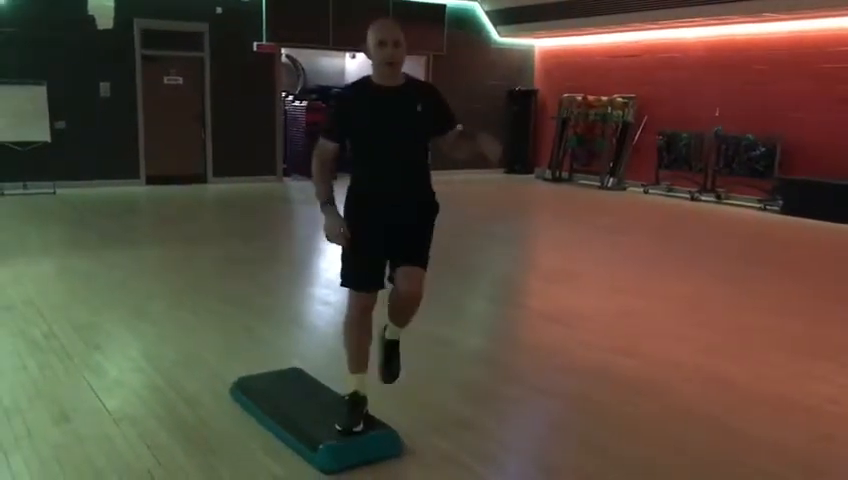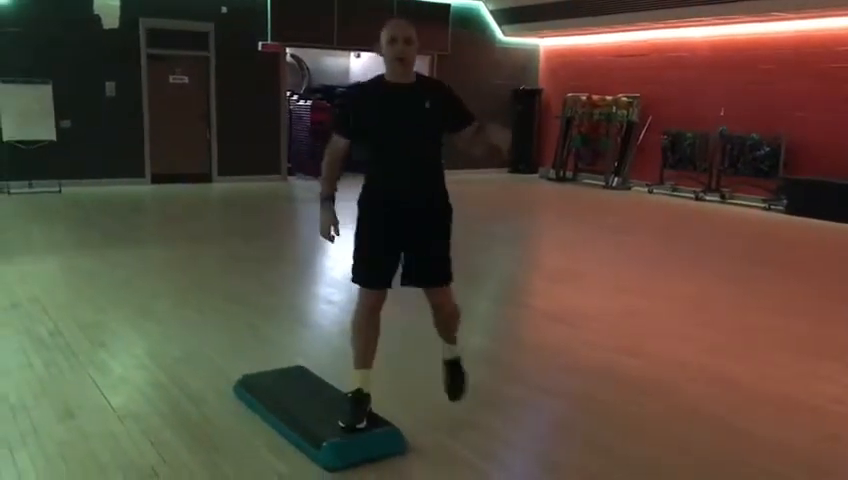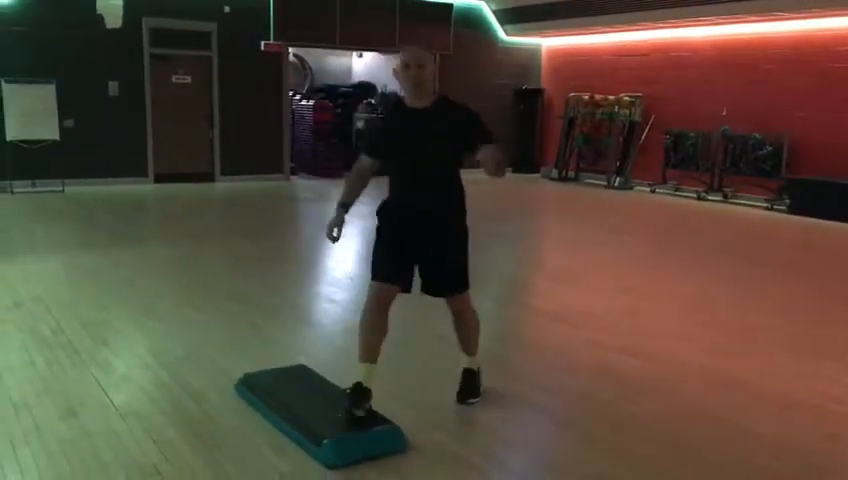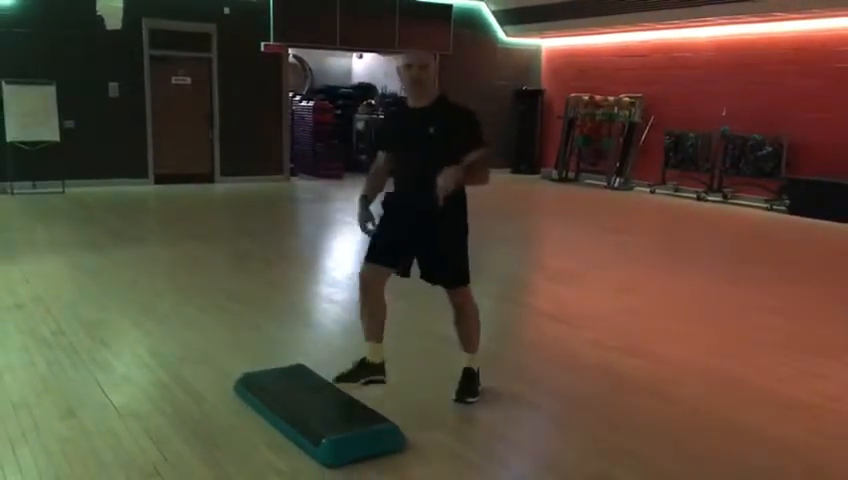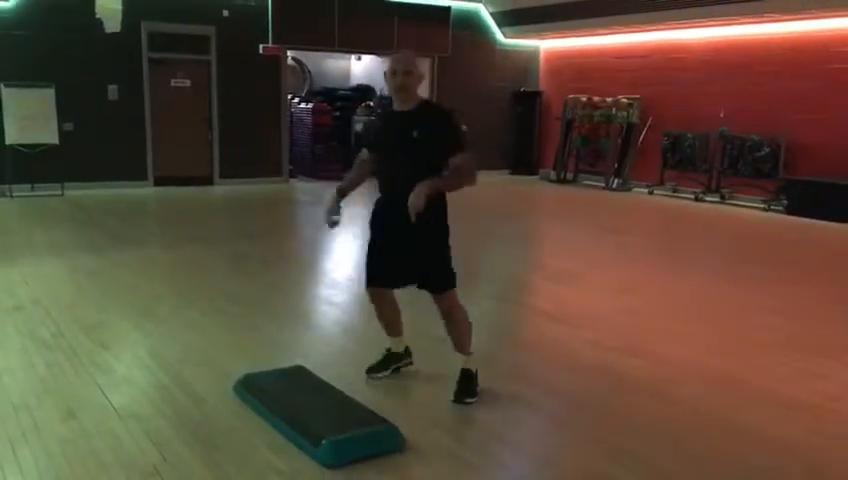
dt=0.2s
person 1, frame 1
left shoulder: (425, 96)
right shoulder: (350, 99)
left elbow: (453, 143)
right elbow: (323, 157)
left wrist: (479, 144)
right wrist: (329, 209)
left hip: (415, 208)
right hip: (365, 211)
left knee: (409, 287)
right knee: (360, 301)
left ankle: (392, 335)
right ankle: (357, 395)
person 1, frame 2
left shoulder: (438, 94)
right shoulder: (363, 96)
left elbow: (469, 139)
right elbow: (336, 151)
left wrist: (493, 136)
right wrist: (327, 202)
left hip: (428, 210)
right hip: (378, 209)
left knee: (440, 296)
right knee: (369, 298)
left ankle: (450, 354)
right ankle: (361, 392)
person 1, frame 3
left shoulder: (458, 116)
right shoulder: (388, 120)
left elbow: (497, 166)
right elbow: (364, 168)
left wrist: (492, 159)
right wrist: (341, 209)
left hip: (445, 221)
right hip: (398, 216)
left knee: (458, 301)
right knee: (379, 296)
left ankle: (471, 369)
right ankle: (364, 385)
person 1, frame 4
left shoulder: (456, 116)
right shoulder: (395, 118)
left elbow: (481, 170)
right elbow: (384, 164)
left wrist: (456, 173)
right wrist: (365, 202)
left hip: (443, 215)
right hip: (401, 208)
left knee: (458, 292)
right knee: (371, 277)
left ankle: (472, 369)
right ankle: (372, 361)
person 1, frame 5
left shoulder: (439, 120)
right shoulder: (383, 121)
left elbow: (467, 173)
right elbow: (367, 162)
left wrist: (430, 185)
right wrist: (339, 194)
left hip: (425, 220)
right hip: (387, 216)
left knee: (444, 297)
right knee: (378, 290)
left ankle: (467, 370)
right ankle: (398, 351)
